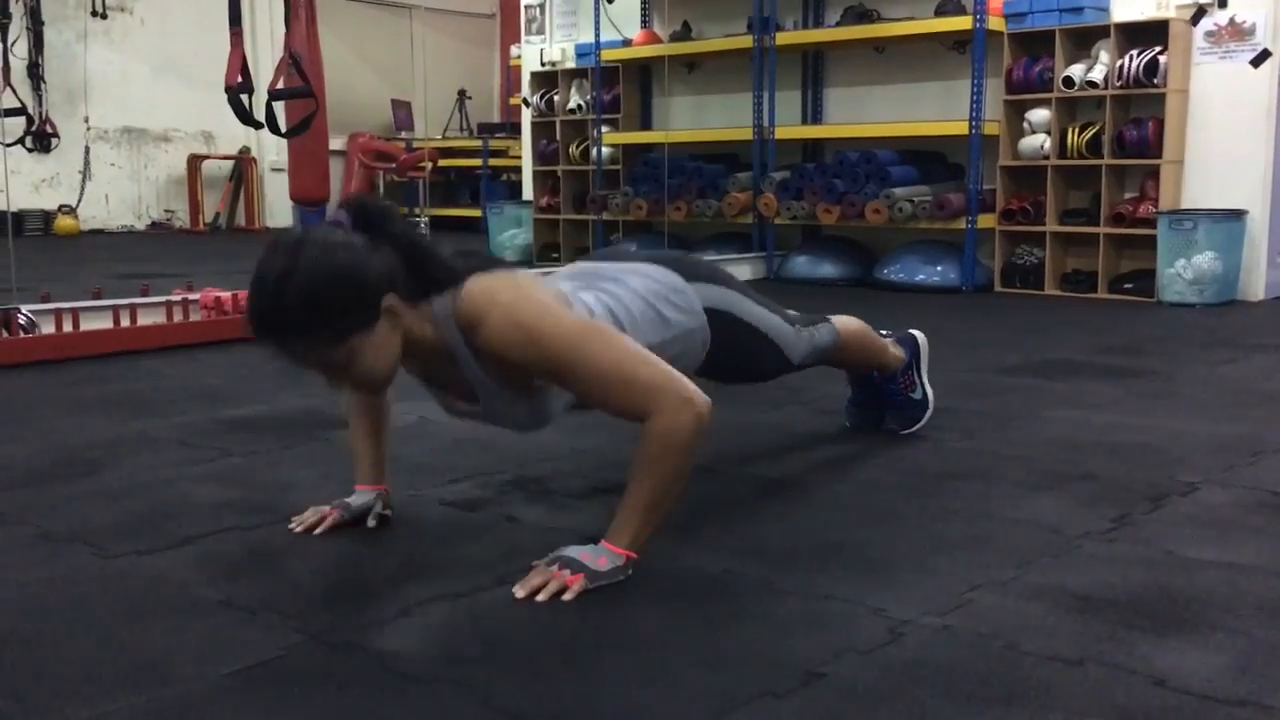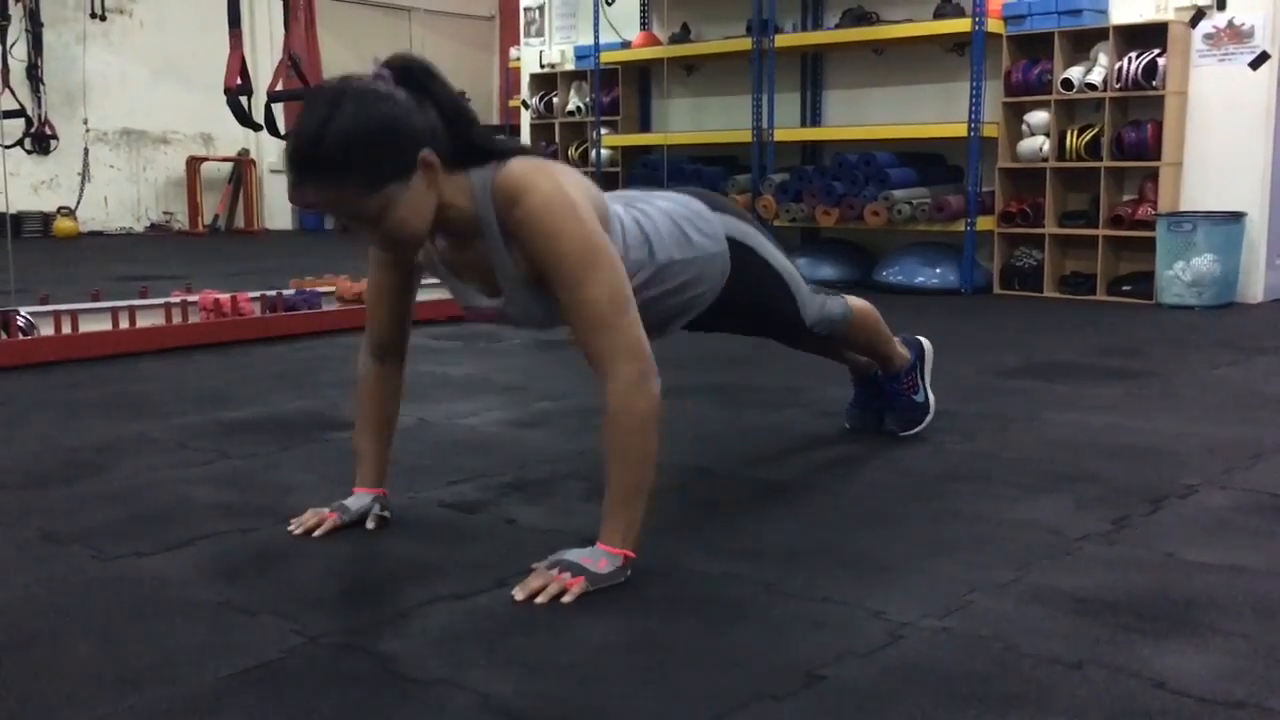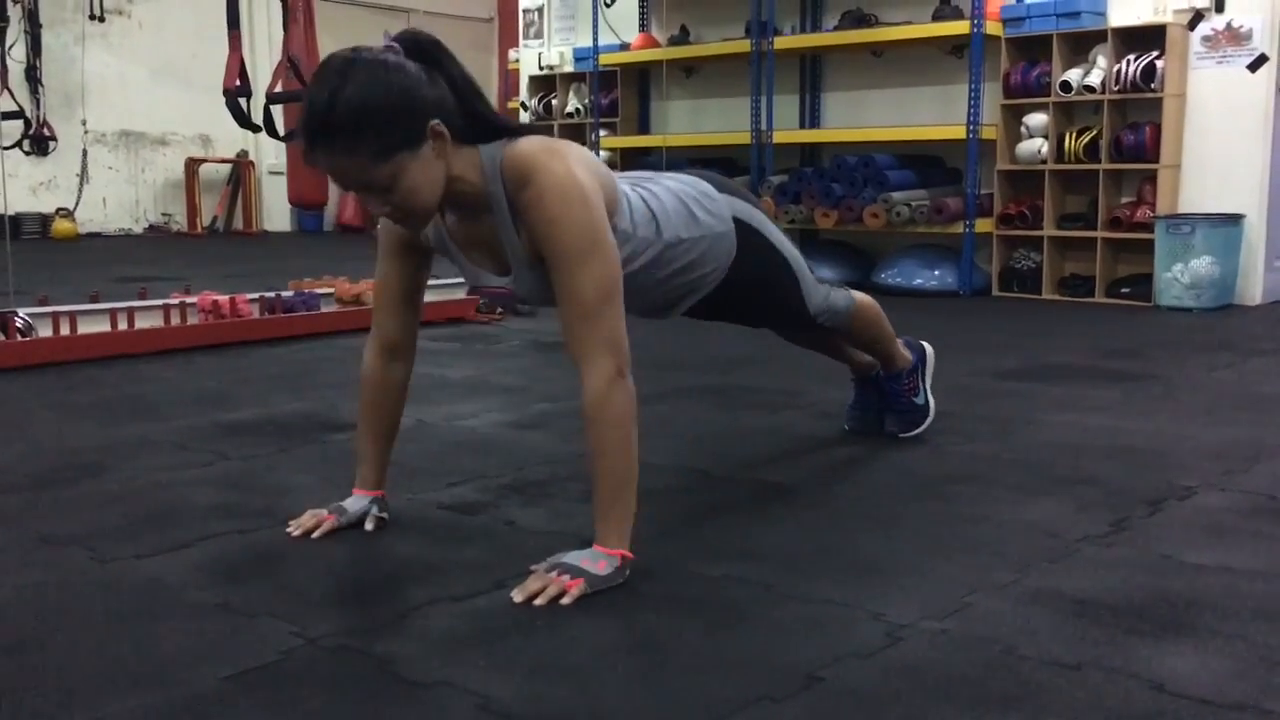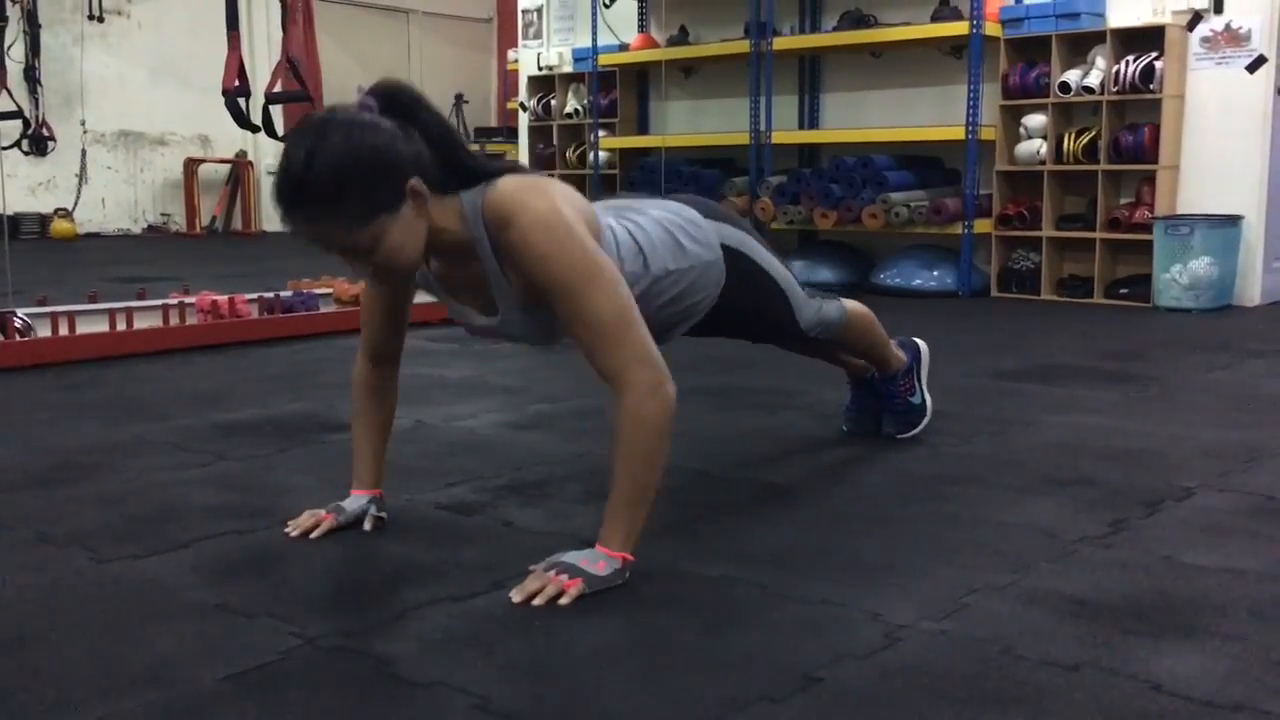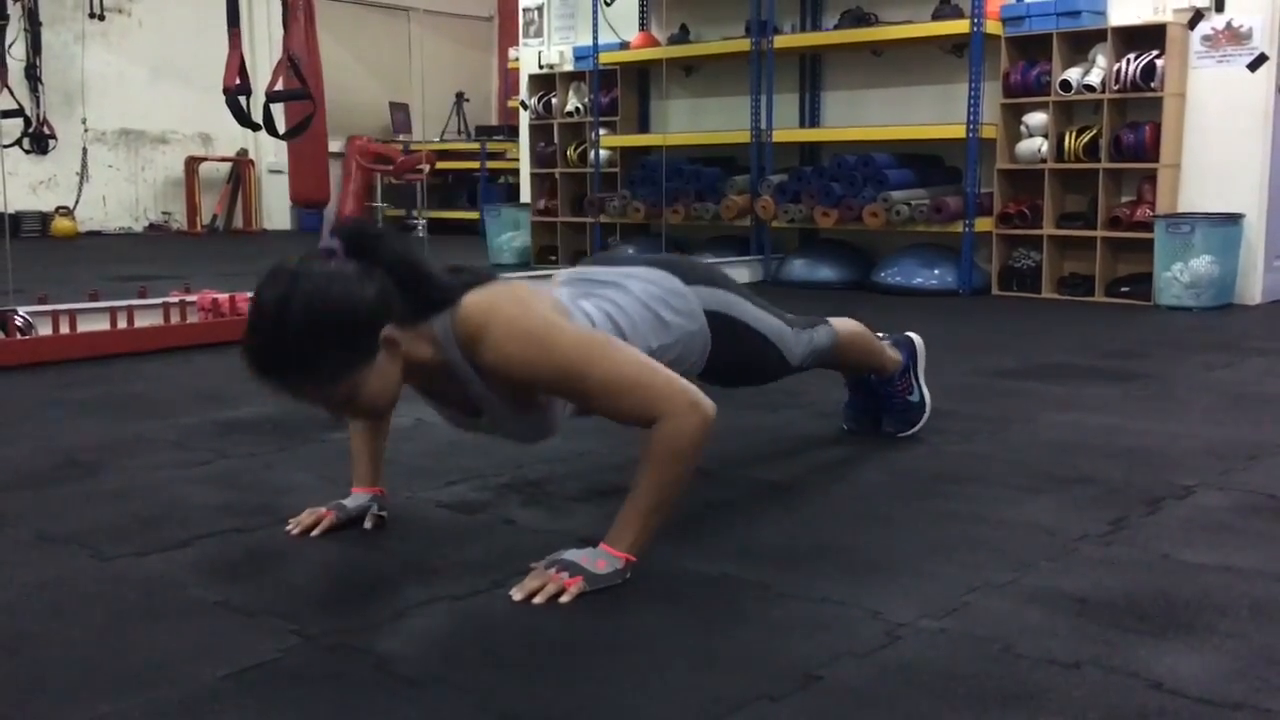
dt=0.2s
person 1, frame 1
left shoulder: (502, 318)
right shoulder: (381, 305)
left elbow: (684, 407)
right elbow: (369, 392)
left wrist: (617, 550)
right wrist: (368, 486)
left hip: (684, 311)
right hip: (609, 291)
left knee: (806, 346)
right knee: (793, 352)
left ankle: (896, 354)
right ankle: (864, 389)
person 1, frame 2
left shoulder: (540, 204)
right shoulder: (404, 221)
left elbow: (632, 379)
right elbow: (379, 353)
left wrist: (613, 552)
right wrist: (368, 491)
left hip: (709, 250)
right hip: (650, 269)
left knee: (813, 321)
right knee: (795, 335)
left ankle: (903, 362)
right ankle: (864, 375)
person 1, frame 3
left shoulder: (547, 180)
right shoulder: (415, 198)
left elbow: (605, 370)
right elbow: (389, 349)
left wrist: (610, 551)
right wrist: (367, 492)
left hip: (716, 234)
right hip: (654, 262)
left knee: (816, 310)
right knee: (795, 329)
left ankle: (903, 363)
right ankle: (868, 372)
person 1, frame 4
left shoulder: (530, 223)
right shoulder: (399, 226)
left elbow: (646, 386)
right elbow: (375, 360)
left wrist: (612, 552)
right wrist: (366, 488)
left hip: (701, 255)
right hip: (630, 240)
left knee: (805, 322)
right knee: (793, 338)
left ankle: (895, 372)
right ankle: (868, 380)
person 1, frame 5
left shoulder: (503, 335)
right shoulder: (385, 326)
left elbow: (688, 413)
left wrist: (615, 550)
right wrist: (364, 488)
left hip: (682, 314)
right hip: (602, 295)
left knee: (798, 347)
right knee: (786, 346)
left ankle: (892, 361)
right ankle: (868, 386)
